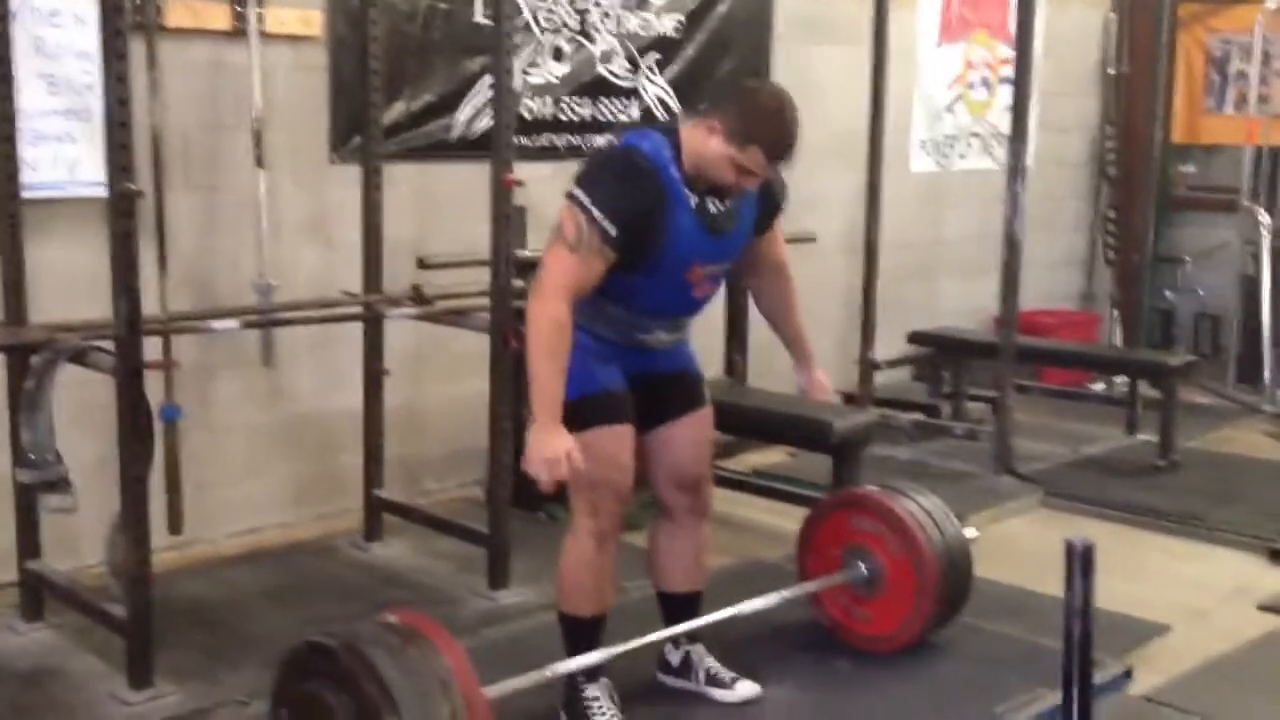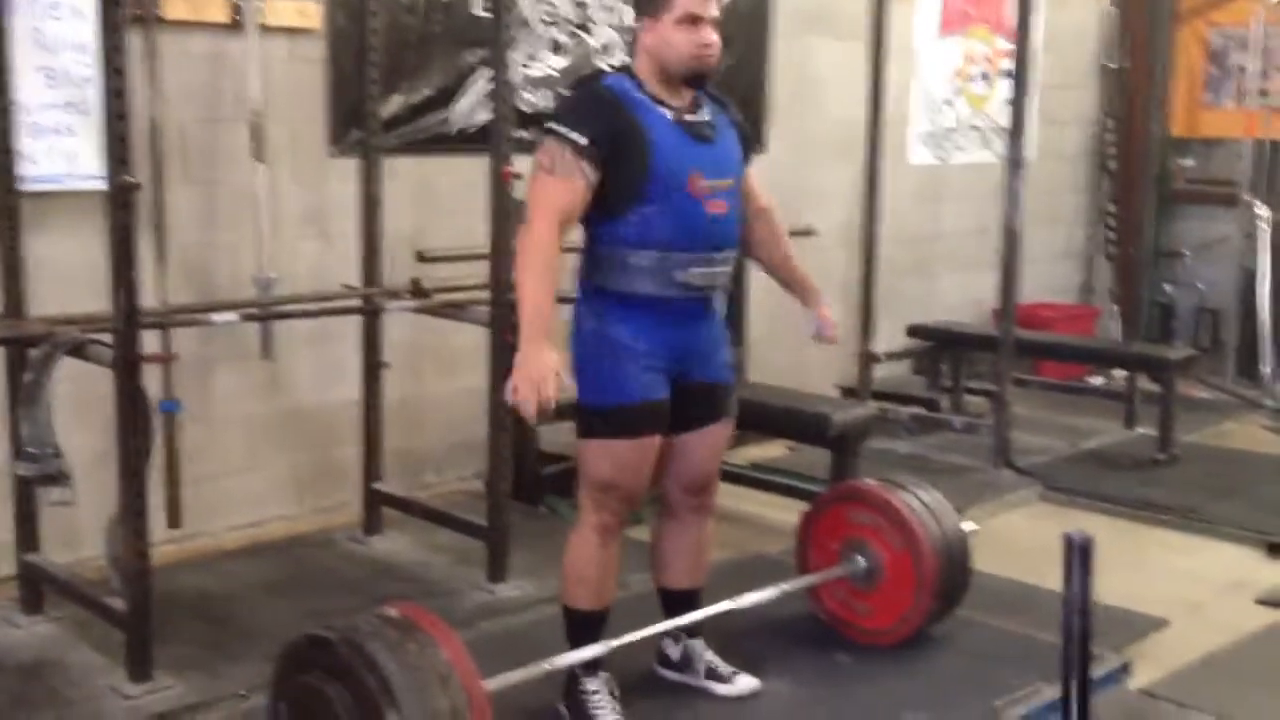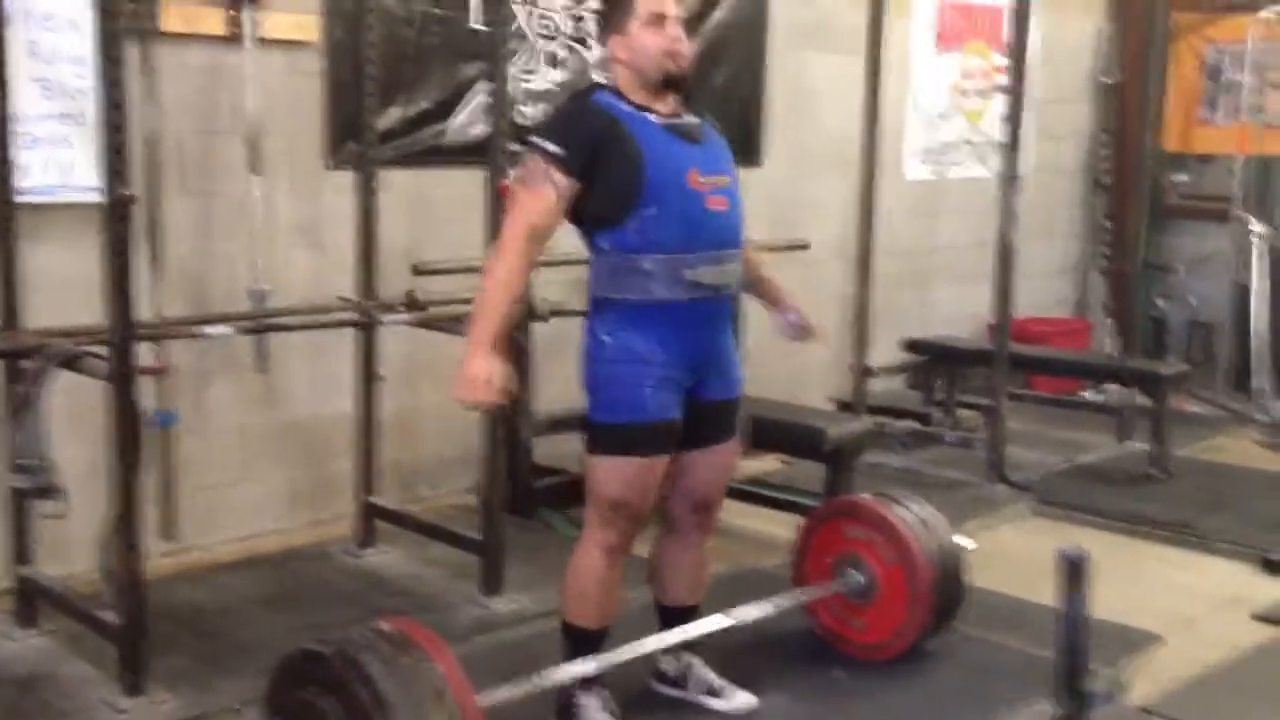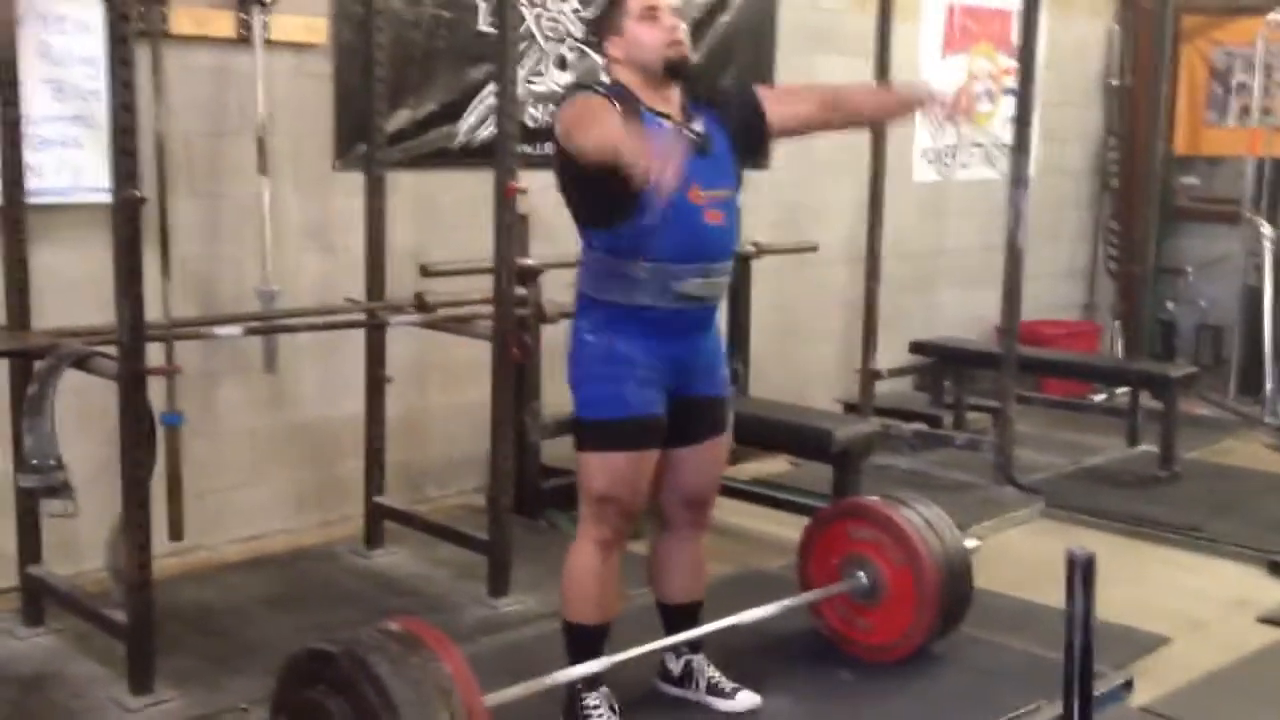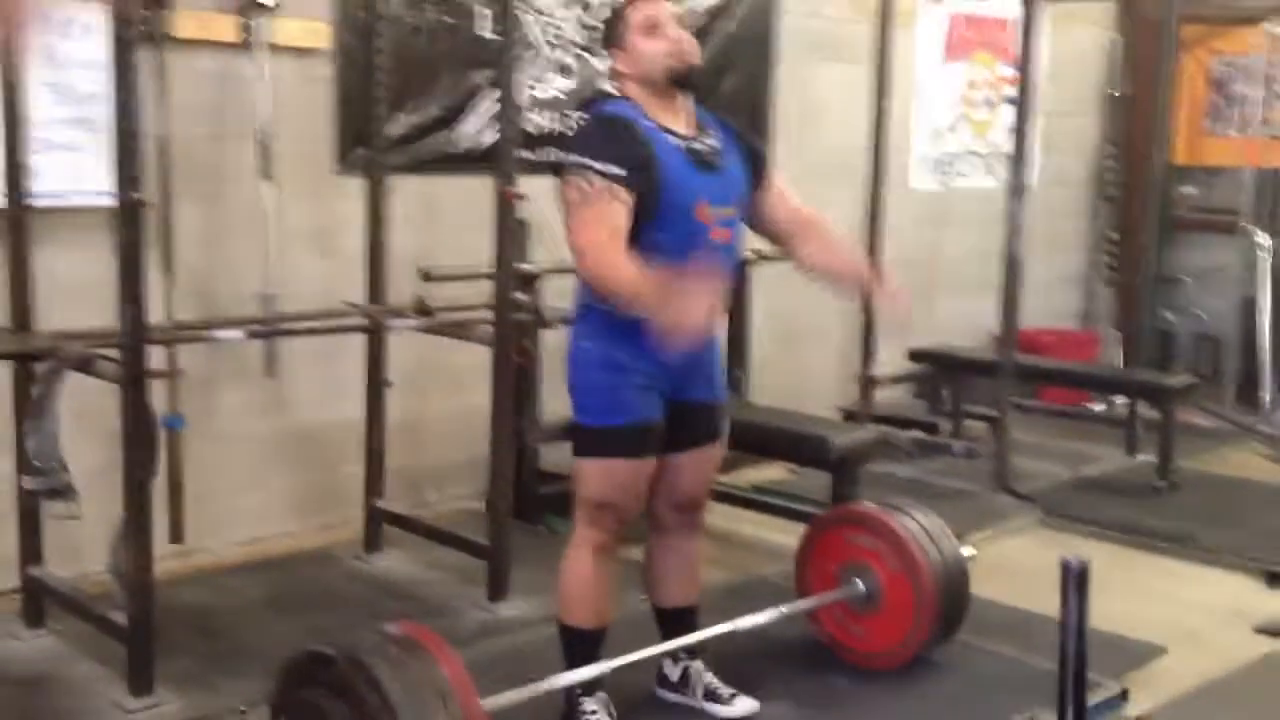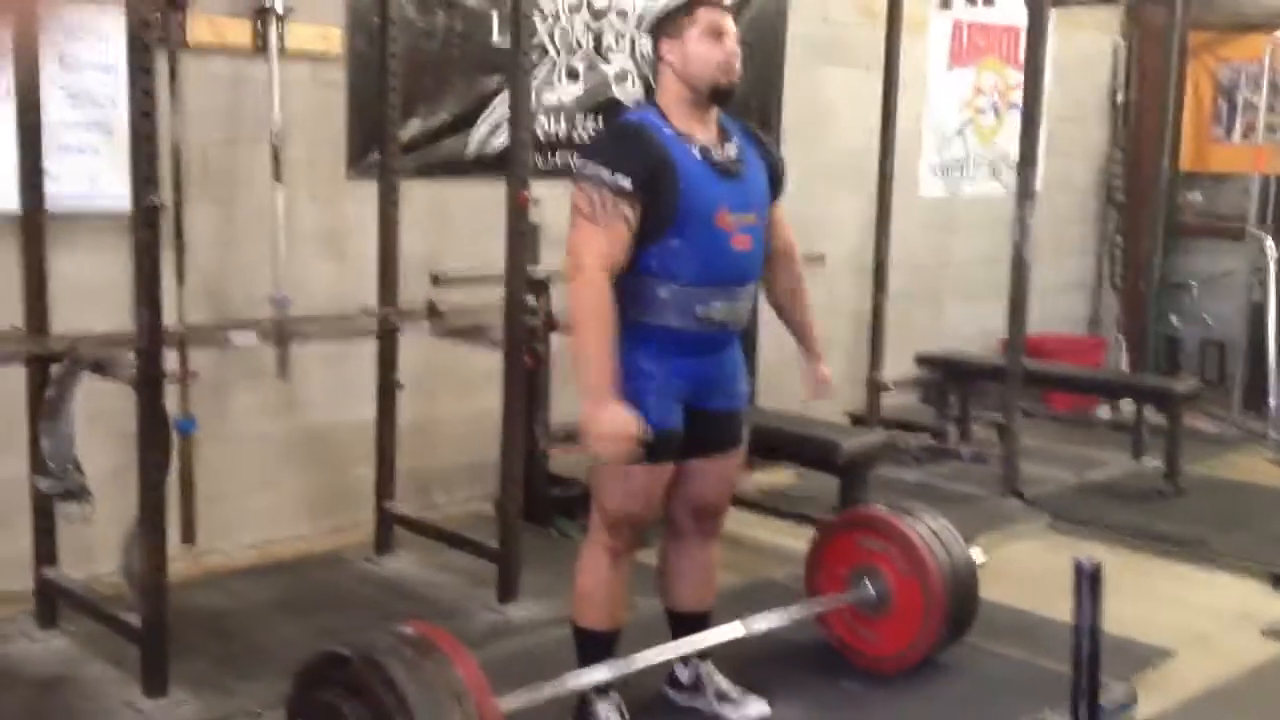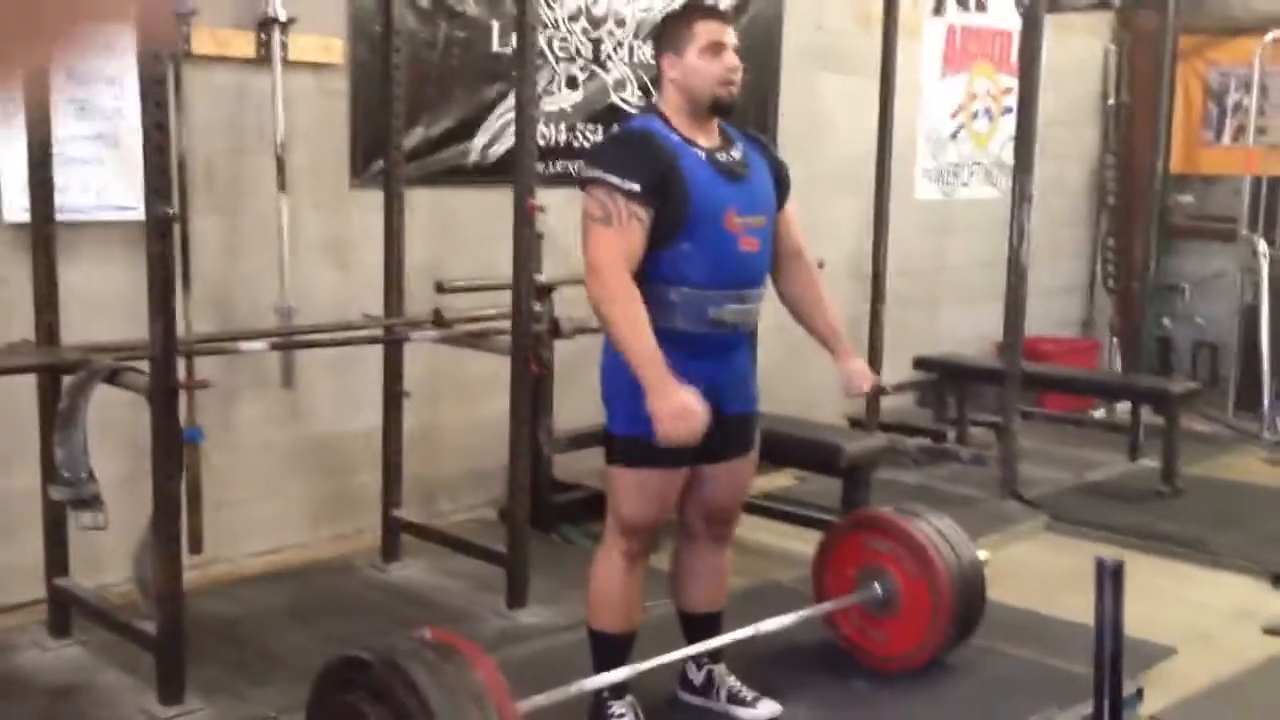
dt=0.4s
person 1, frame 1
left shoulder: (757, 188)
right shoulder: (628, 177)
left elbow: (768, 271)
right elbow: (551, 296)
left wrist: (805, 362)
right wrist: (545, 425)
left hip: (663, 346)
right hip: (589, 347)
left knee: (688, 497)
right knee: (601, 510)
left ankle: (680, 651)
person 1, frame 2
left shoulder: (721, 118)
right shoulder: (601, 110)
left elbow: (755, 217)
right elbow: (542, 226)
left wrist: (810, 297)
right wrist: (535, 342)
left hip: (703, 332)
right hip: (624, 334)
left knee: (694, 496)
right knee: (609, 507)
left ankle: (681, 645)
person 1, frame 3
left shoulder: (702, 128)
right shoulder: (588, 124)
right elbow: (522, 235)
left wrist: (779, 302)
right wrist: (483, 346)
left hip: (715, 346)
right hip: (637, 347)
left knee: (696, 514)
right knee: (615, 524)
left ankle: (678, 660)
person 1, frame 4
left shoulder: (723, 113)
right shoulder: (600, 108)
left elbow: (823, 105)
right elbow: (587, 131)
left wrist: (915, 97)
right wrist: (636, 145)
left hip: (698, 340)
right hip: (622, 343)
left knee: (689, 508)
right knee: (608, 520)
left ankle: (683, 660)
person 1, frame 5
left shoulder: (729, 141)
right shoulder: (607, 137)
left elbow: (797, 230)
right elbow: (596, 254)
left wrist: (864, 278)
right wrist: (663, 301)
left hip: (698, 352)
right hip: (622, 354)
left knee: (683, 514)
right knee: (603, 523)
person 1, frame 6
left shoulder: (754, 151)
right shoulder: (629, 148)
left elbow: (779, 259)
right elbow: (590, 276)
left wrist: (813, 351)
right wrist: (600, 398)
left hip: (720, 363)
right hip: (648, 365)
left knee: (700, 521)
right knee: (618, 531)
person 1, frame 7
left shoulder: (758, 158)
right shoulder: (633, 154)
left elbow: (791, 263)
right elbow: (608, 276)
left wrist: (843, 352)
right wrist: (660, 387)
left hip: (732, 369)
right hip: (660, 373)
left knee: (713, 525)
right knee: (632, 533)
